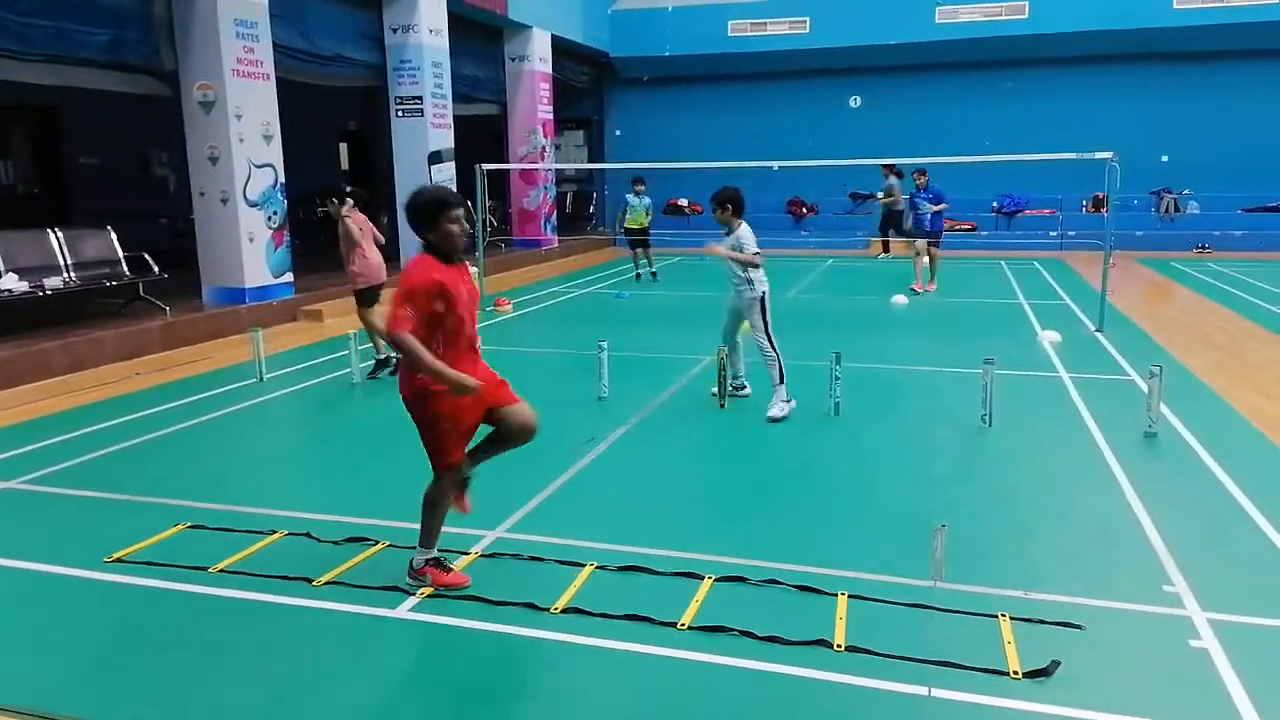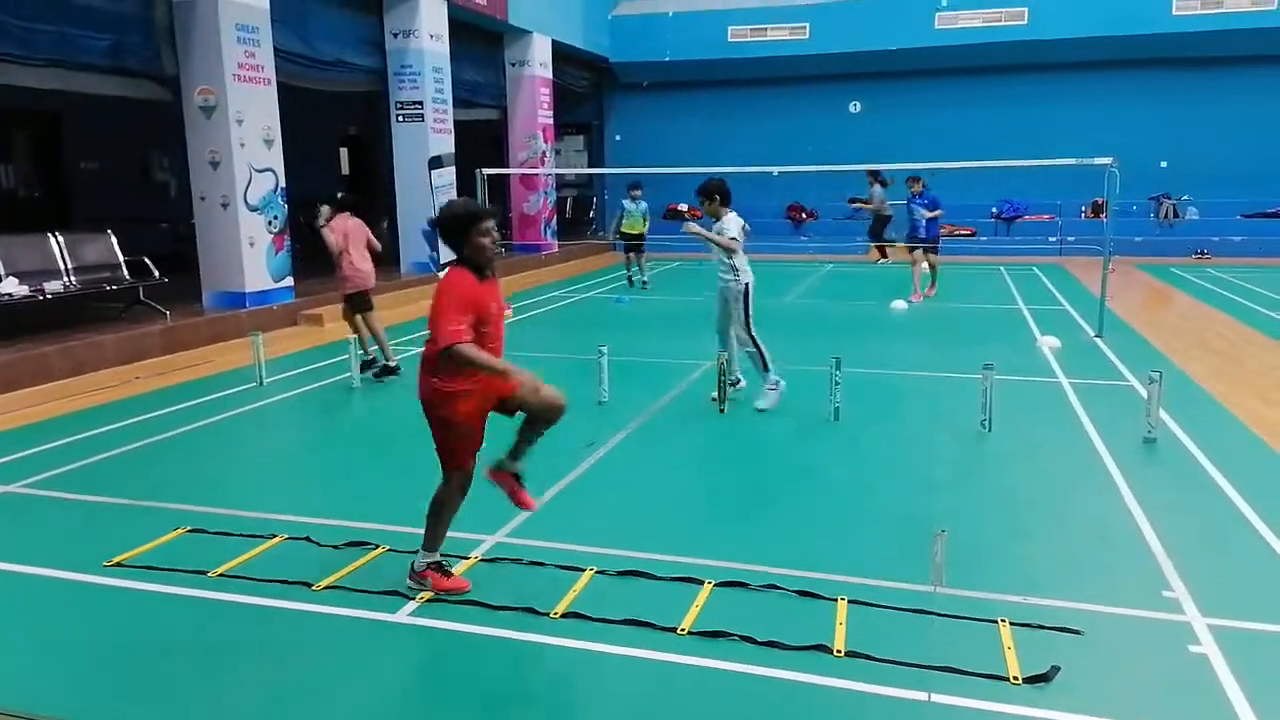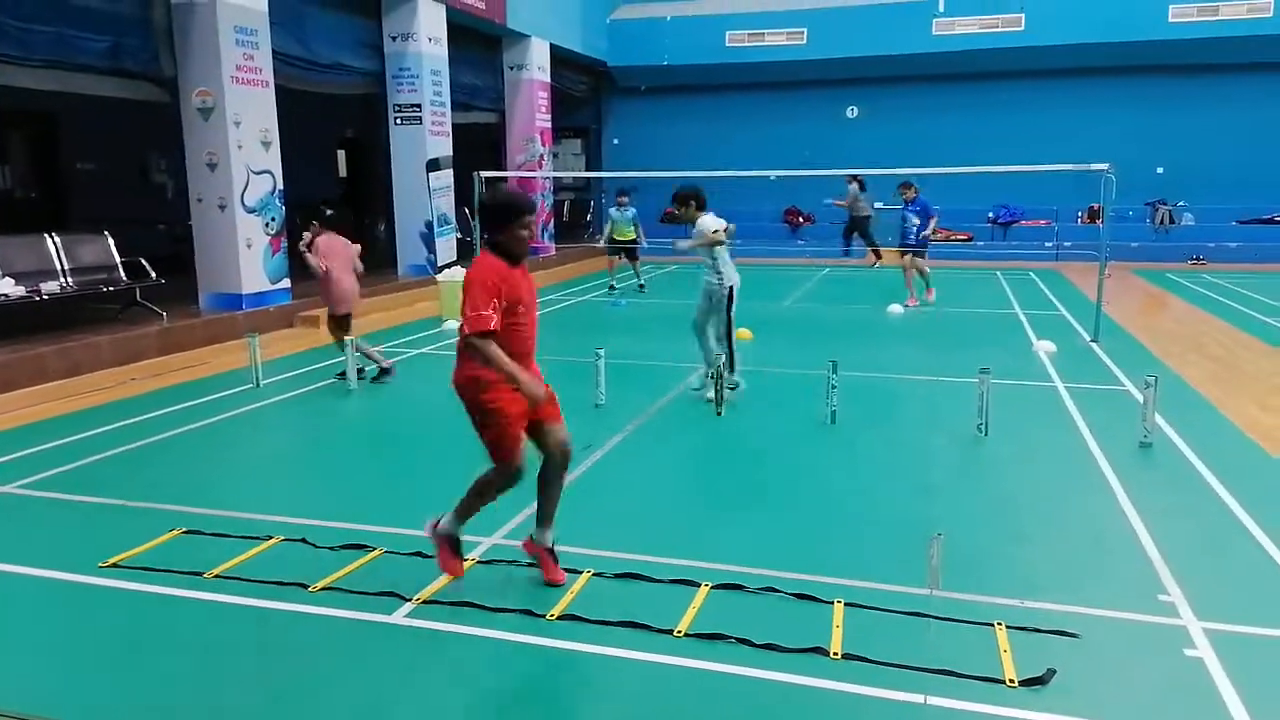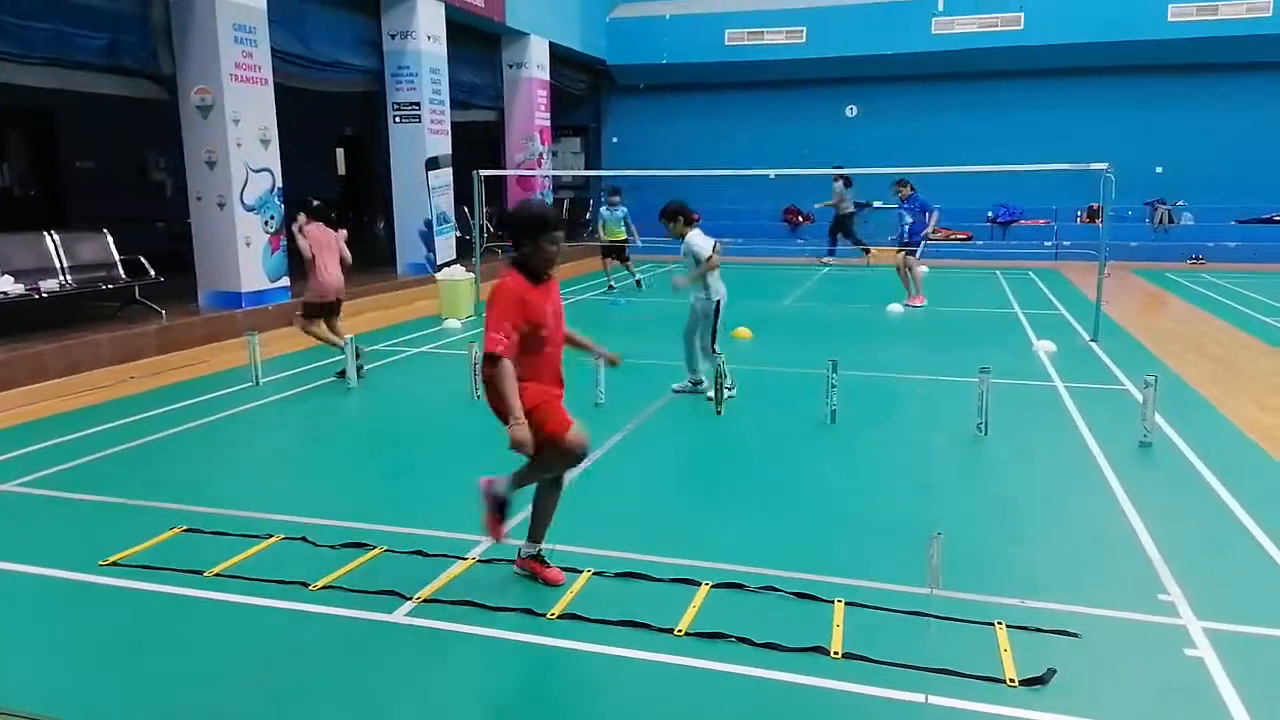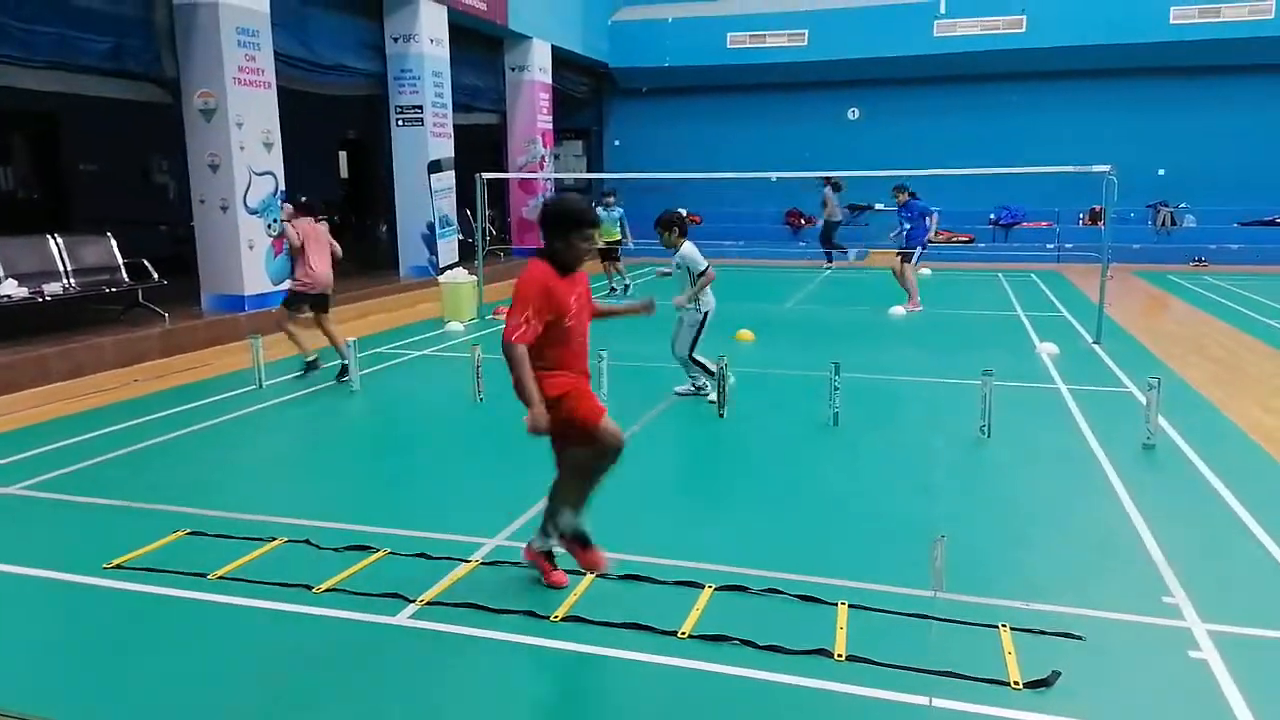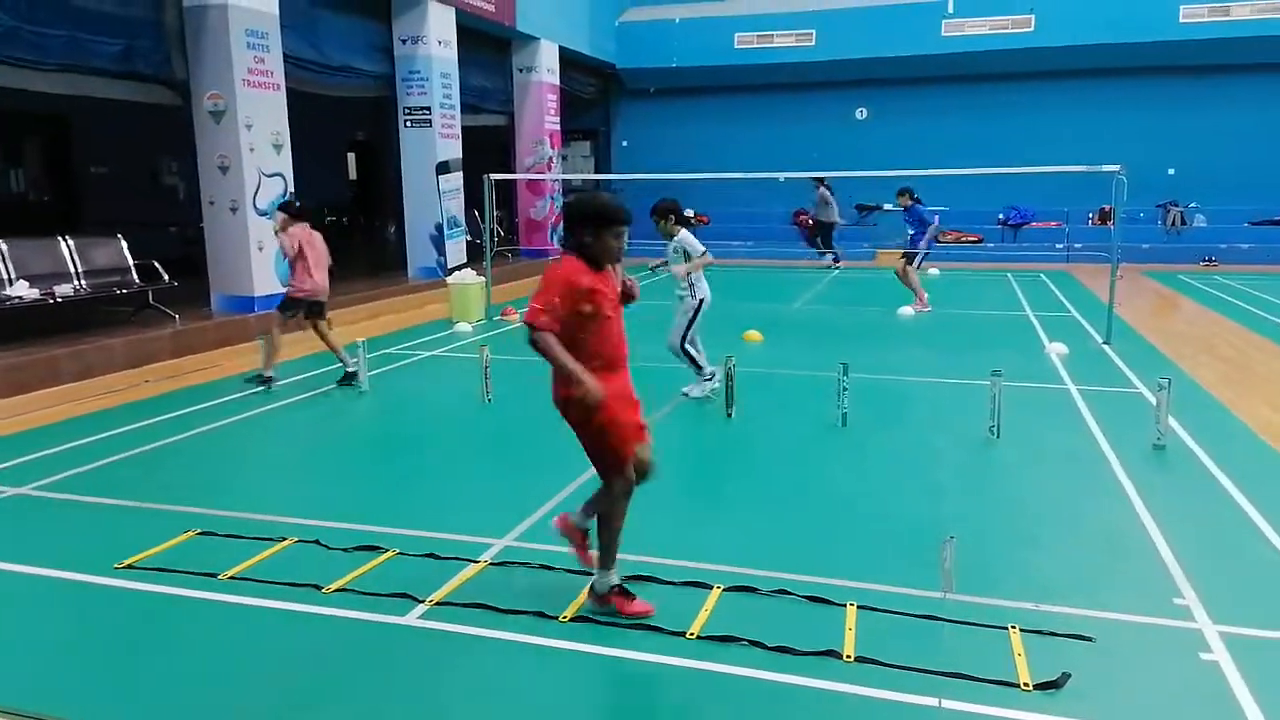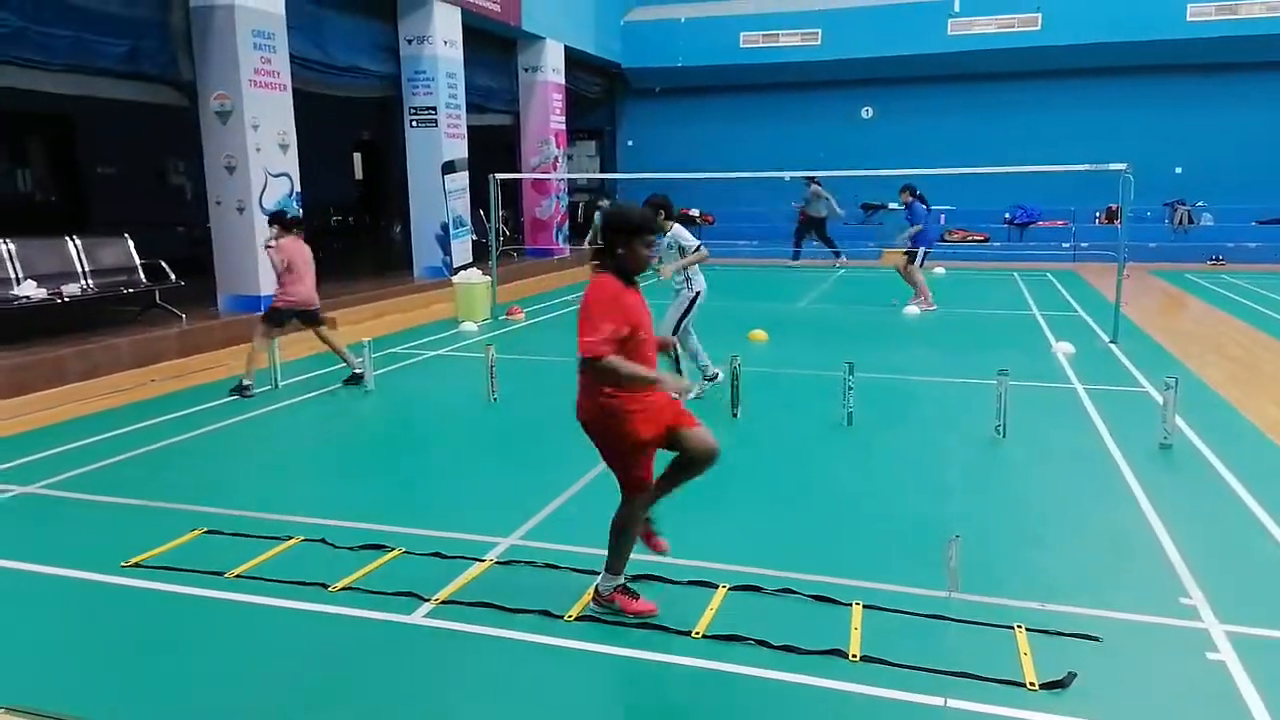
dt=0.1s
person 1, frame 1
left shoulder: (458, 265)
right shoulder: (422, 275)
right elbow: (399, 335)
left wrist: (468, 369)
right wrist: (449, 376)
left hip: (470, 371)
right hip: (435, 386)
left knee: (524, 425)
right knee: (447, 470)
left ankle: (462, 469)
right ankle: (424, 562)
person 1, frame 2
left shoulder: (486, 277)
right shoulder: (455, 287)
right elbow: (453, 349)
right wrist: (511, 372)
left hip: (489, 379)
right hip: (451, 390)
left knee: (552, 403)
right knee: (459, 477)
left ankle: (507, 468)
right ankle: (424, 566)
person 1, frame 3
left shoulder: (518, 264)
right shoulder: (486, 271)
right elbow: (478, 336)
right wrist: (521, 380)
left hip: (520, 372)
right hip: (488, 380)
left knee: (560, 451)
right knee: (510, 470)
left ankle: (542, 542)
right ankle: (447, 530)
person 1, frame 4
left shoulder: (545, 280)
right shoulder: (511, 290)
right elbow: (497, 357)
left wrist: (592, 348)
right wrist: (516, 420)
left hip: (546, 388)
right hip: (521, 391)
left knee: (552, 470)
right knee: (574, 448)
left ankle: (531, 553)
right ankle: (501, 489)
person 1, frame 5
left shoulder: (574, 272)
right shoulder: (537, 278)
right elbow: (515, 343)
left wrist: (628, 308)
right wrist: (534, 405)
left hip: (573, 380)
right hip: (548, 383)
left knee: (576, 465)
right knee: (610, 441)
left ankle: (542, 544)
right ankle: (569, 526)
person 1, frame 6
left shoulder: (606, 267)
right shoulder: (567, 273)
right elbow: (536, 326)
left wrist: (626, 293)
right wrist: (580, 376)
left hip: (614, 385)
right hip: (587, 392)
left knee: (642, 466)
right knee: (621, 478)
left ankle: (578, 520)
right ankle: (606, 585)
person 1, frame 7
left shoulder: (627, 286)
right shoulder: (603, 292)
right elbow: (597, 359)
left wrist: (657, 342)
right wrist: (659, 379)
left hip: (644, 399)
right hip: (613, 409)
left knee: (704, 450)
right knee: (639, 492)
left ankle: (641, 517)
right ankle: (609, 589)
person 2, frame 1
left shoulder: (742, 233)
right shoulder: (732, 232)
left elbow: (755, 262)
left wrist: (726, 253)
right wrist: (725, 252)
left hip: (755, 293)
right hip: (740, 292)
left knee: (764, 342)
right knee: (728, 336)
left ankle: (782, 397)
right ankle: (738, 383)
person 2, frame 2
left shoulder: (727, 221)
right shoulder: (728, 217)
left elbow: (732, 248)
right elbow: (745, 230)
left wrist: (704, 233)
left hip: (739, 283)
right hip: (727, 282)
left knee: (745, 334)
right knee: (722, 329)
left ankle: (772, 382)
right ankle: (734, 378)
person 2, frame 3
left shoulder: (703, 223)
right shoulder: (709, 219)
left elbow: (719, 238)
right elbow: (730, 229)
left wrist: (690, 244)
left hip: (724, 283)
right hip: (712, 282)
left knee: (723, 333)
right knee: (699, 325)
left ankle: (731, 380)
right ankle: (711, 373)
person 2, frame 4
left shoulder: (693, 240)
right shoulder: (694, 236)
left elbow: (712, 261)
right elbow: (717, 248)
left wrist: (687, 279)
left hip: (711, 297)
right hip: (701, 296)
left knee: (707, 347)
right knee: (688, 338)
left ankle: (728, 384)
right ankle: (696, 380)
person 2, frame 5
left shoulder: (687, 252)
right shoulder: (682, 250)
left elbow: (710, 276)
left wrist: (687, 296)
right wrist: (669, 272)
left hip: (699, 308)
right hip: (689, 307)
left knee: (686, 353)
right knee: (678, 349)
right ankle: (699, 383)
person 2, frame 6
left shoulder: (684, 237)
right shoulder: (673, 238)
left elbow: (708, 259)
left wrist: (685, 268)
right wrist: (663, 262)
left hip: (695, 297)
right hip: (686, 296)
left knee: (676, 342)
right knee: (688, 340)
left ankle: (707, 375)
right ankle: (706, 377)
person 2, frame 7
left shoulder: (677, 232)
right shoulder: (666, 235)
left elbow: (703, 254)
left wrist: (676, 265)
right wrist: (659, 261)
left hip: (691, 290)
right hip: (683, 290)
left knee: (666, 334)
right knee: (685, 335)
right ankle: (710, 375)
person 3, frame 1
left shoulder: (349, 218)
right shoulder: (360, 217)
left elbow: (357, 240)
right elbow: (381, 240)
left wrist: (345, 216)
left hip: (365, 272)
right hip: (373, 269)
left knee: (368, 315)
right knee: (364, 314)
right ankle: (382, 357)
person 3, frame 2
left shoulder: (335, 225)
right shoulder: (358, 223)
left elbow: (335, 249)
right elbow: (377, 248)
left wrist: (322, 225)
left hip: (354, 278)
right hip: (363, 276)
left knee: (370, 320)
right knee: (349, 314)
left ankle: (390, 363)
right ankle: (368, 357)
person 3, frame 3
left shoulder: (319, 242)
right shoulder: (344, 243)
left elbow: (320, 272)
right elbow: (359, 270)
left wrist: (304, 251)
right wrist: (355, 254)
left hip: (339, 296)
right hip: (349, 293)
left knee: (345, 338)
right knee: (334, 328)
left ankle: (384, 365)
right ankle: (356, 368)
person 3, frame 4
left shoulder: (309, 230)
right shoulder: (332, 233)
left elbow: (307, 255)
right elbow: (348, 260)
left wrist: (296, 232)
right wrist: (343, 241)
left hip: (321, 288)
right hip: (337, 285)
left knee: (307, 326)
right knee: (332, 325)
person 3, frame 5
left shoulder: (298, 225)
right shoulder: (320, 228)
left elbow: (296, 243)
right elbow: (338, 253)
left wrist: (286, 221)
left hip: (307, 281)
right hip: (325, 280)
left knee: (283, 320)
right knee: (323, 322)
left ankle: (310, 357)
right ankle: (345, 362)
person 3, frame 6
left shoulder: (293, 232)
right shoulder: (316, 235)
left elbow: (290, 253)
right elbow: (327, 262)
left wrist: (279, 230)
left hip: (302, 289)
right hip: (320, 289)
left knee: (276, 326)
right knee: (321, 329)
left ankle: (267, 373)
right ankle: (350, 368)
person 3, frame 7
left shoulder: (283, 244)
right shoulder: (304, 246)
left elbow: (279, 268)
left wrist: (270, 246)
left hip: (288, 300)
right hip: (309, 298)
left knee: (260, 335)
right knee: (323, 334)
left ankle: (247, 383)
right ankle: (356, 369)
